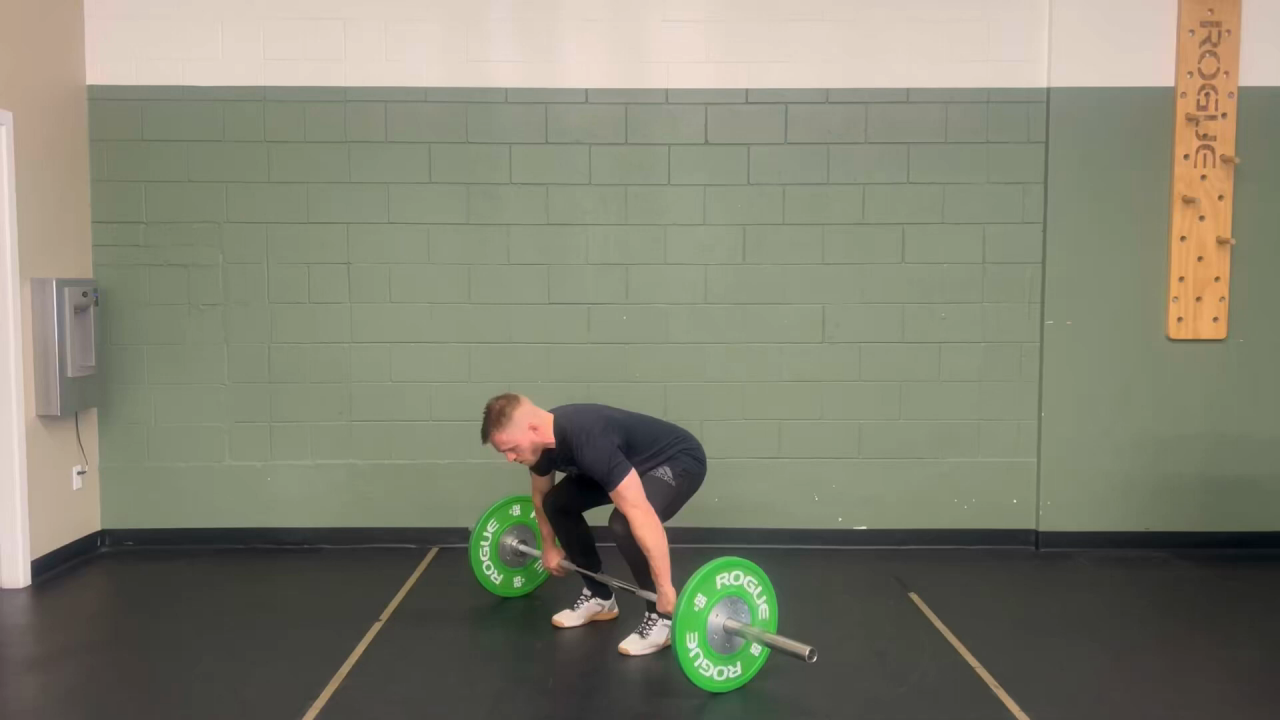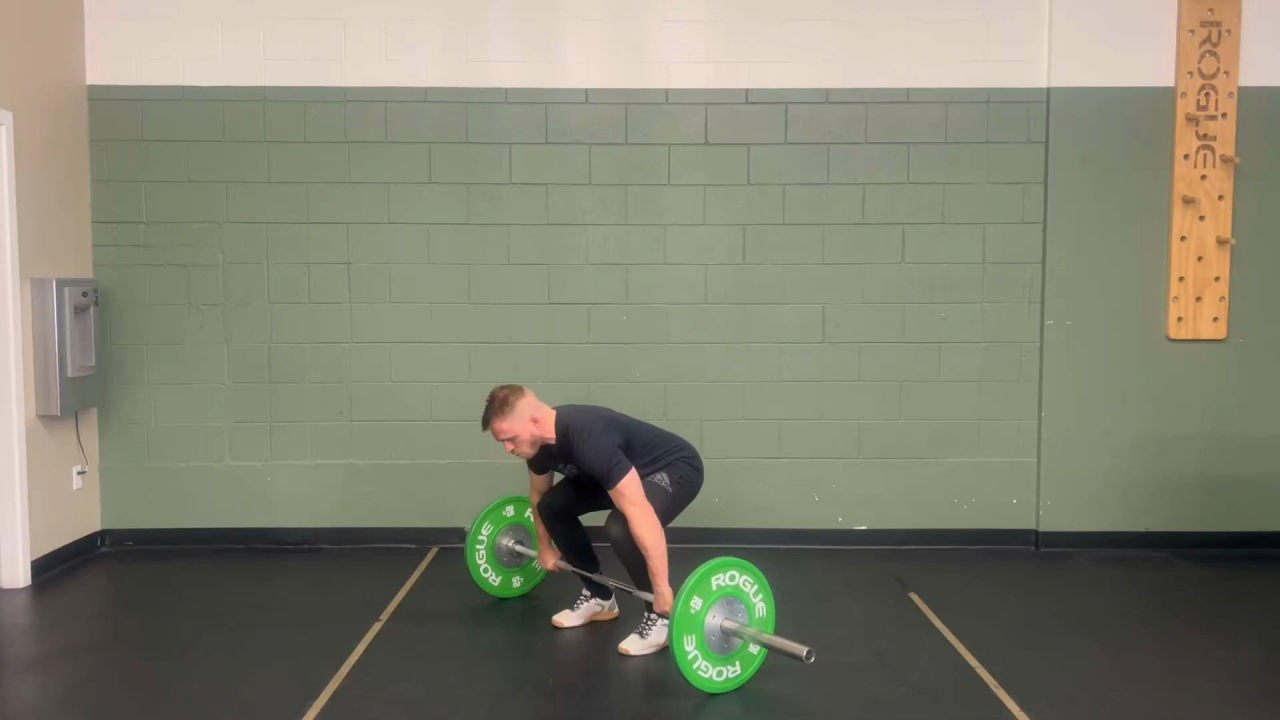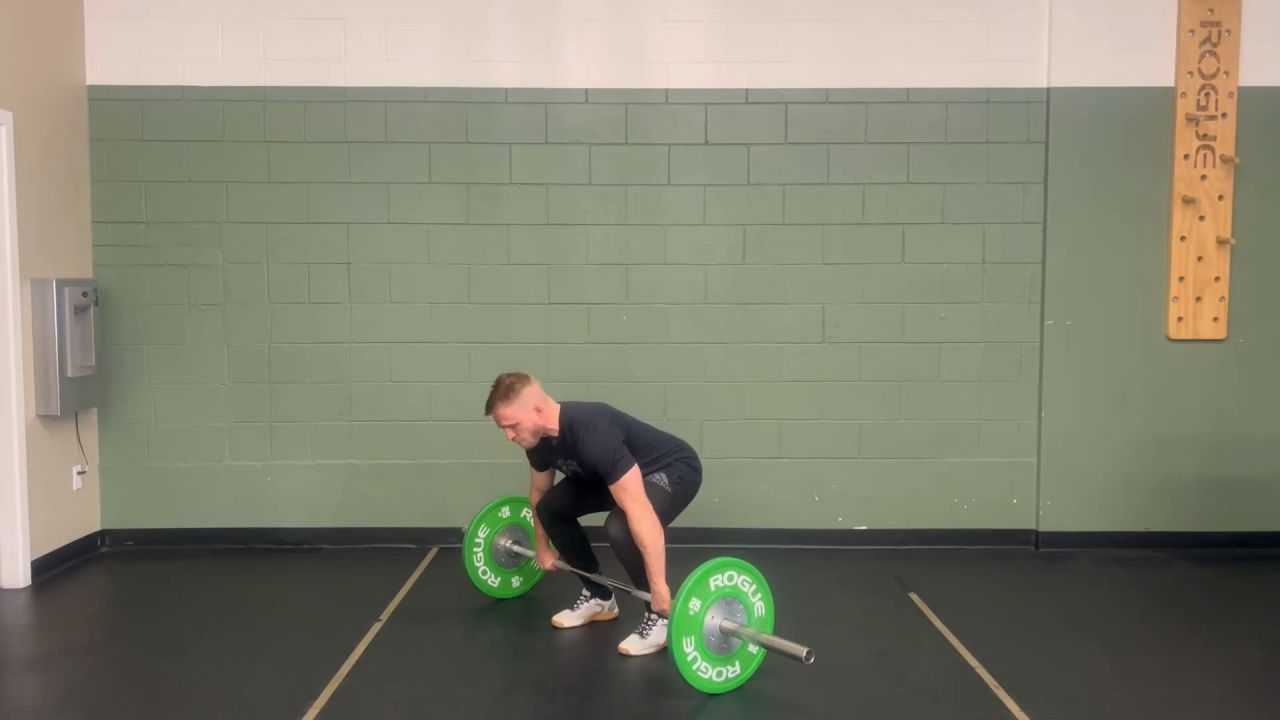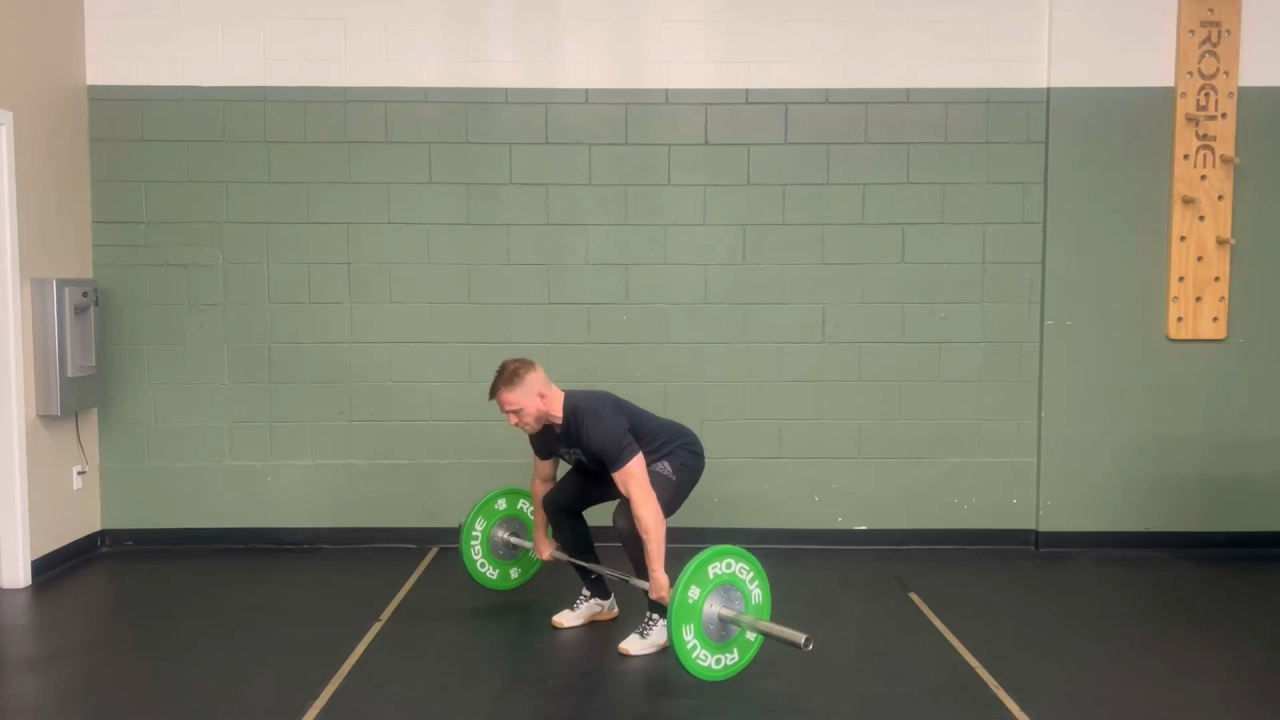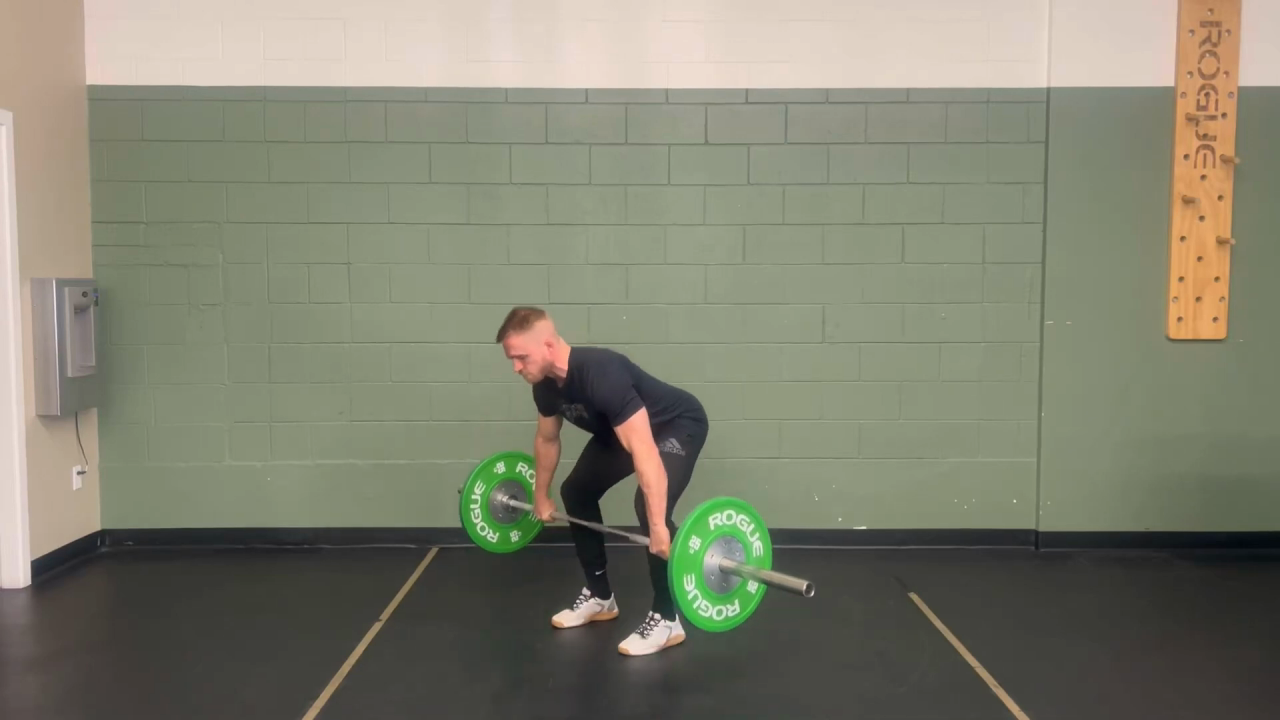
dt=0.2s
person 1, frame 1
left shoulder: (588, 440)
right shoulder: (539, 441)
left elbow: (640, 514)
right elbow: (541, 495)
left wrist: (665, 588)
right wrist: (549, 547)
left hip: (678, 460)
left knee: (623, 524)
right knee: (557, 503)
left ankle: (662, 617)
right ankle: (599, 596)
person 1, frame 2
left shoulder: (589, 439)
right shoulder: (538, 442)
left elbow: (640, 514)
right elbow: (539, 494)
left wrist: (662, 587)
right wrist: (544, 547)
left hip: (675, 468)
left knee: (620, 528)
right knee: (552, 507)
left ankle: (660, 617)
right ankle: (599, 597)
person 1, frame 3
left shoulder: (592, 434)
right shoulder: (540, 439)
left elbow: (639, 510)
right elbow: (540, 493)
left wrist: (659, 586)
right wrist: (542, 547)
left hip: (674, 469)
left knee: (619, 528)
right knee: (552, 508)
left ankle: (661, 617)
right ankle: (598, 597)
person 1, frame 4
left shoulder: (597, 422)
right shoulder: (543, 428)
left elbow: (642, 498)
right elbow: (543, 481)
left wrist: (658, 574)
right wrist: (541, 537)
left hip: (676, 456)
left knee: (627, 520)
right knee: (557, 502)
left ankle: (661, 617)
right ankle: (599, 597)
person 1, frame 5
left shoulder: (602, 376)
right shoulder: (546, 386)
left elbow: (644, 453)
right elbow: (547, 440)
left wrist: (657, 527)
right wrist: (542, 497)
left hip: (677, 423)
left knee: (650, 512)
right knee: (576, 492)
left ankle: (666, 620)
right ankle: (599, 595)
